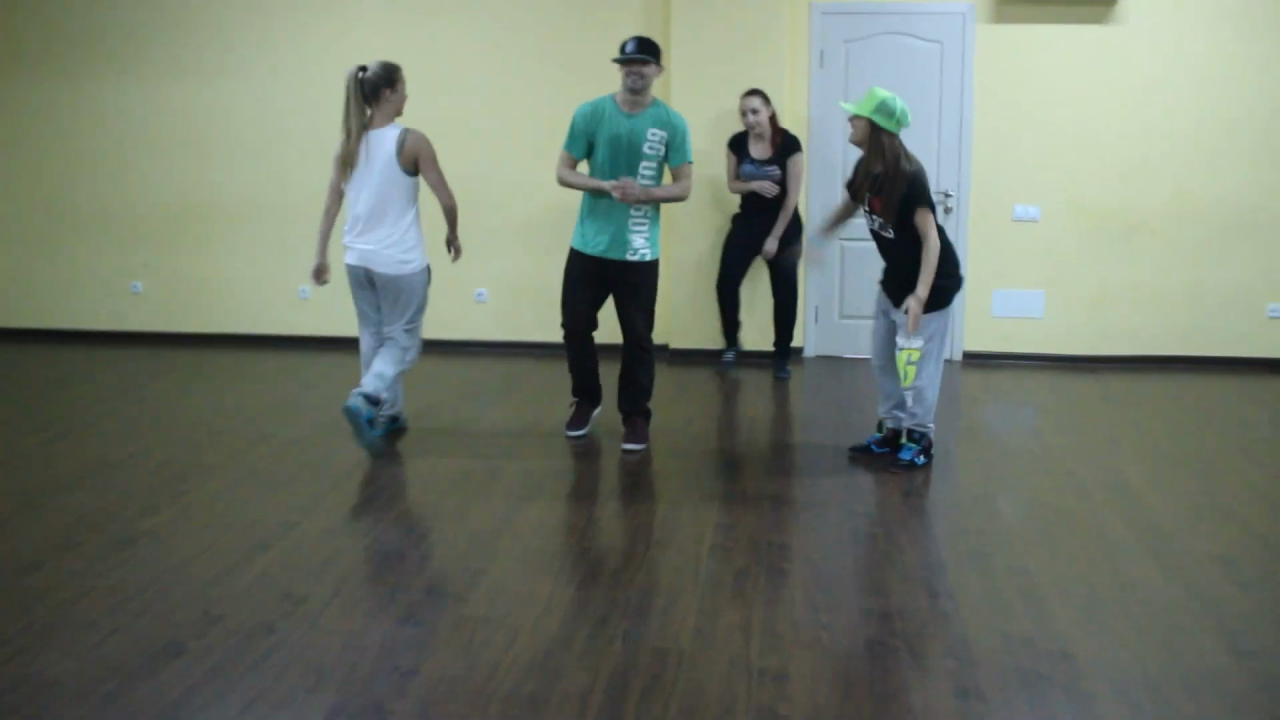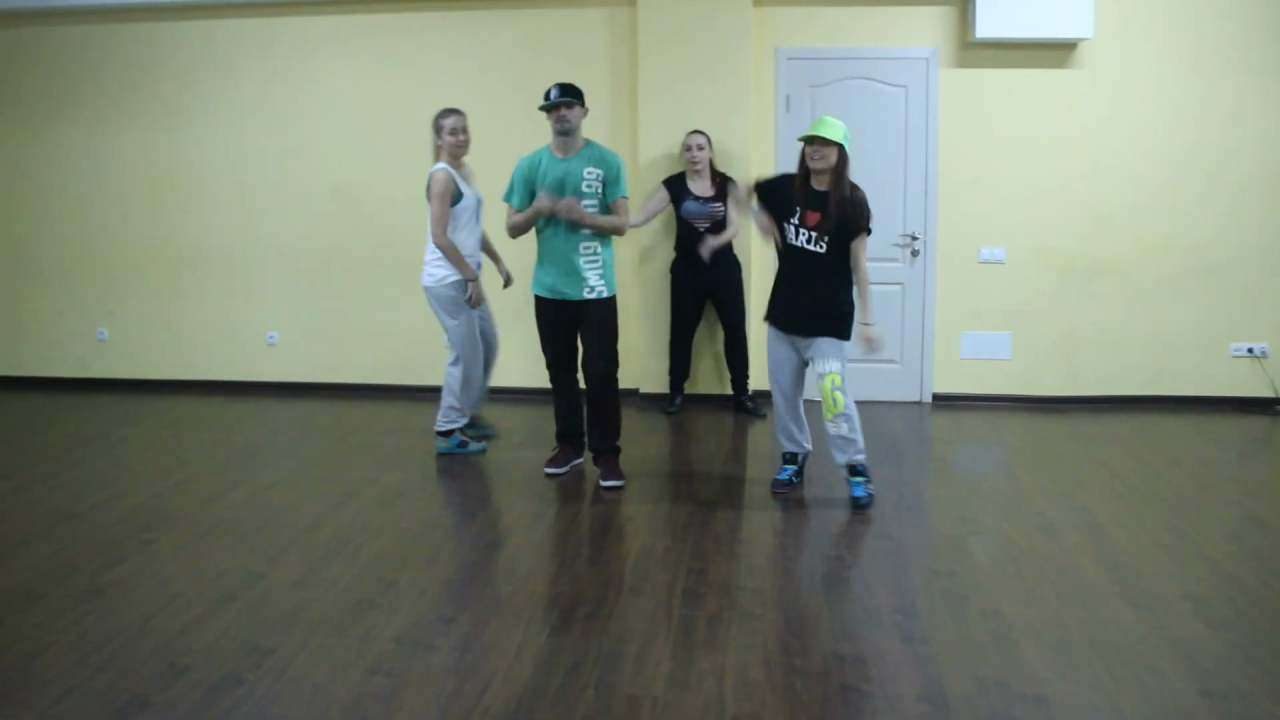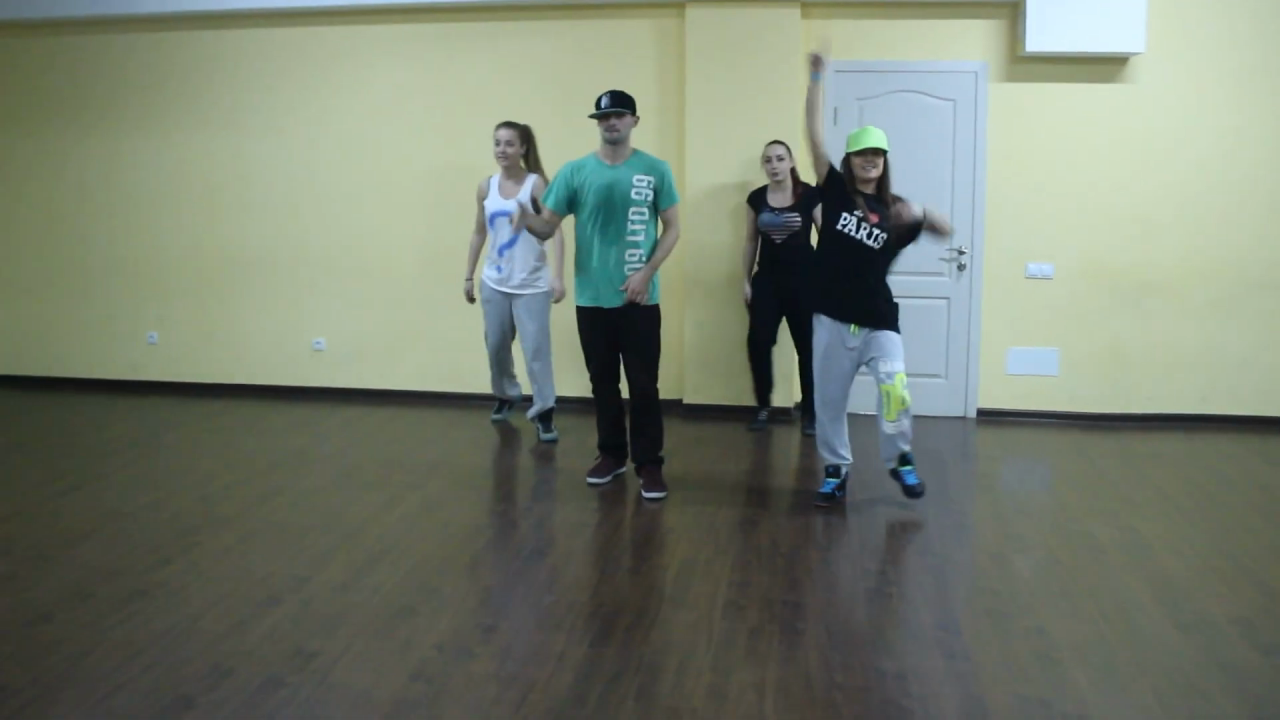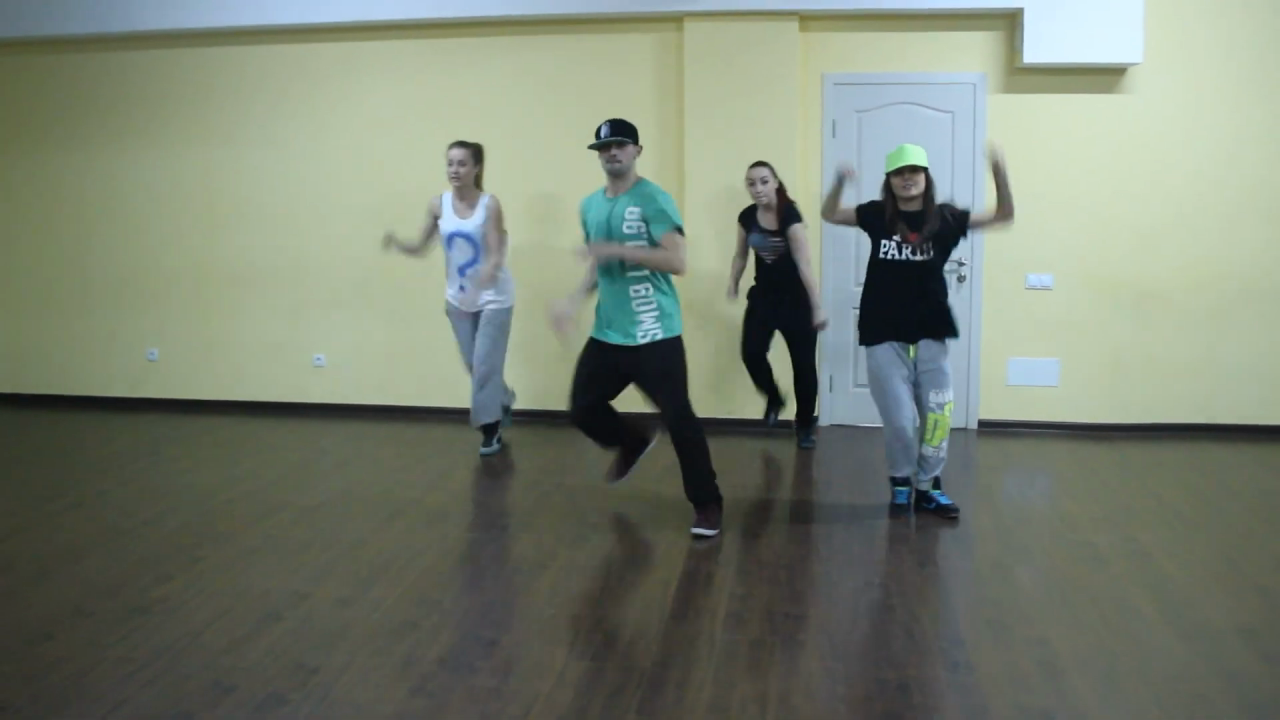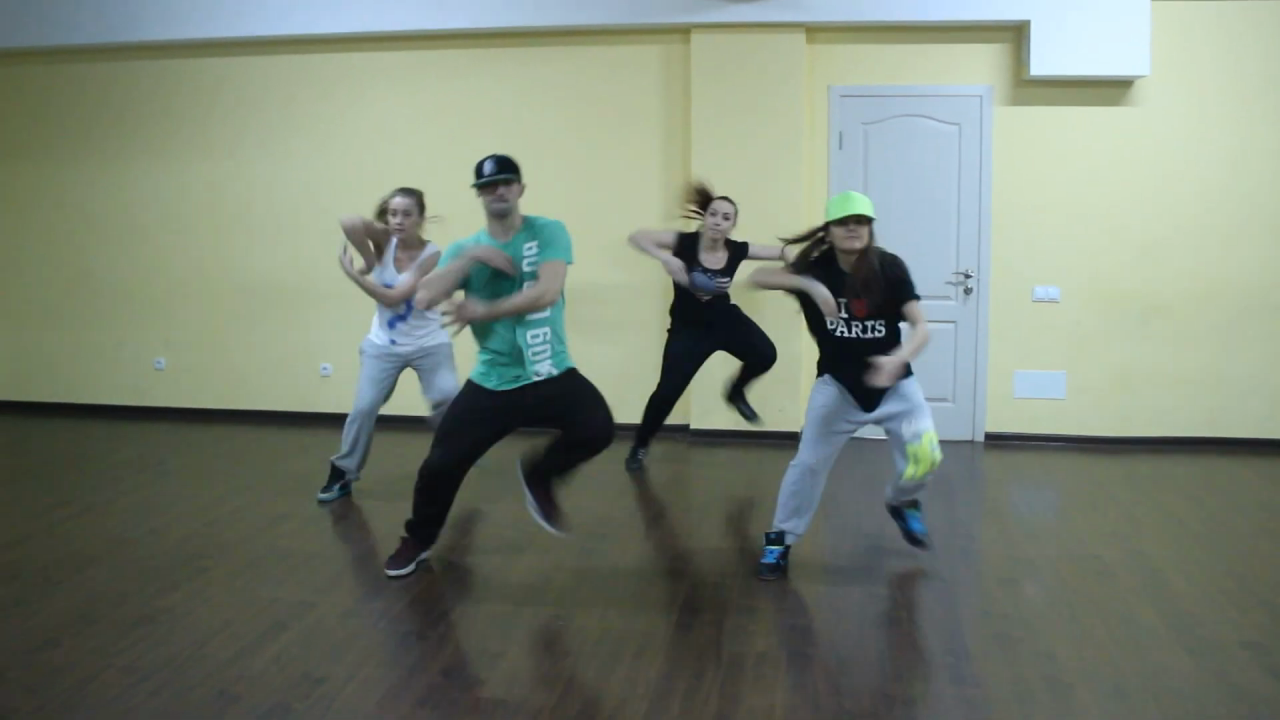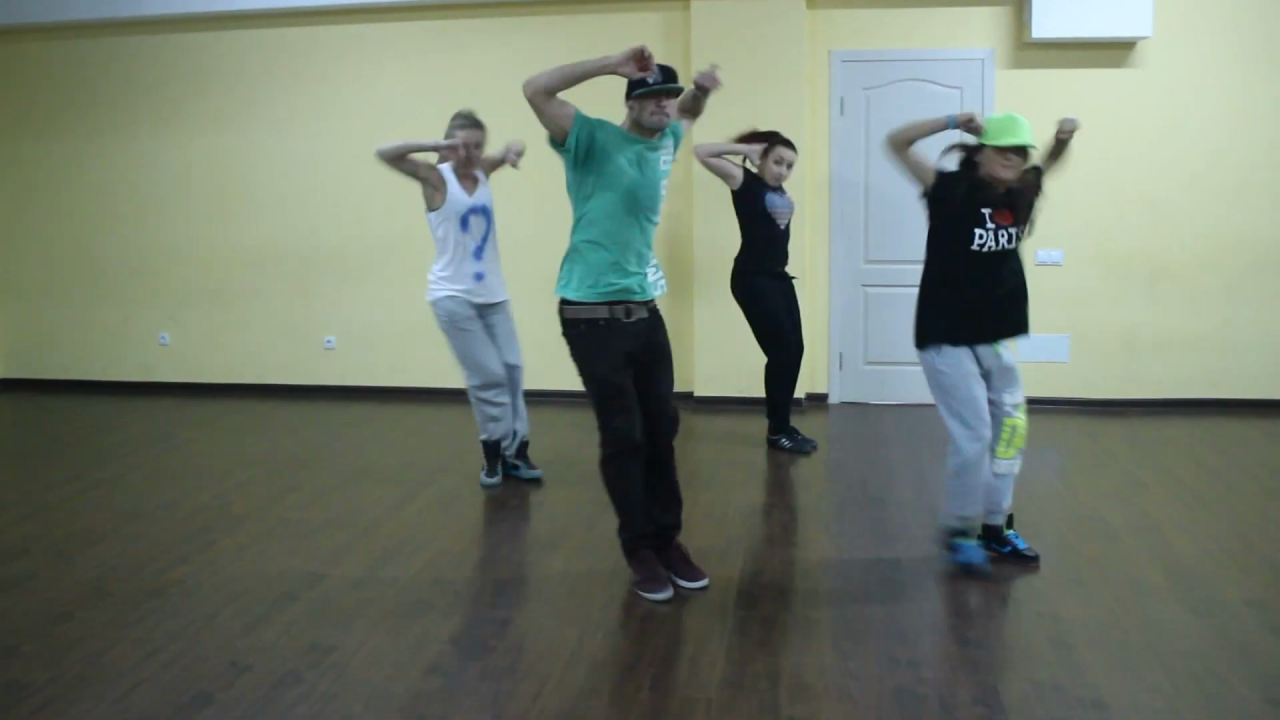
dt=0.7s
person 1, frame 1
left shoulder: (671, 123)
right shoulder: (589, 114)
left elbow: (683, 187)
right elbow: (564, 173)
left wrist: (644, 193)
right wrist: (606, 186)
left hip: (639, 252)
right hip: (588, 246)
left knee: (637, 337)
right knee: (575, 327)
left ankle: (635, 416)
right ankle: (586, 400)
person 1, frame 2
left shoulder: (607, 160)
right shoulder: (530, 164)
left elbow: (620, 225)
right elbow: (513, 229)
left wrist: (583, 215)
right wrist: (537, 209)
left hip: (596, 289)
right hip: (550, 288)
left knee: (601, 372)
right knee: (560, 371)
left ankle: (606, 453)
right ankle: (570, 444)
person 1, frame 3
left shoulder: (655, 170)
right shoulder: (574, 172)
left elbow: (672, 229)
right elbow: (547, 228)
left wrist: (647, 273)
right wrist: (527, 216)
left hip: (639, 297)
right hip: (591, 298)
left knee: (643, 384)
right knee: (602, 382)
left ankle: (649, 464)
right ankle: (611, 454)
person 1, frame 4
left shoulder: (653, 199)
right shoulder: (591, 204)
left elbow: (677, 262)
left wrist: (616, 251)
right wrist: (575, 297)
left hip: (657, 336)
right hip: (608, 334)
left knee: (681, 421)
right knee: (584, 411)
left ankle: (708, 504)
right ankle: (631, 442)
person 1, frame 5
left shoulder: (549, 232)
right shoulder: (464, 249)
left elbow: (549, 293)
right elbow: (425, 299)
left wrist: (483, 310)
right wrist: (469, 258)
left hip: (553, 375)
right hip: (492, 383)
left knee: (597, 428)
right knee: (441, 464)
left ankle: (539, 474)
right ankle: (417, 539)
person 1, frame 6
left shoulder: (664, 136)
right shoulder: (591, 137)
left elbow: (692, 110)
right elbow: (535, 89)
left wrist: (701, 88)
right wrist: (611, 61)
left hip: (641, 306)
right hip: (591, 309)
left knee: (661, 426)
right knee: (623, 432)
left ankle: (666, 541)
right ankle: (638, 550)
person 2, frame 1
left shoulder: (907, 175)
right shoulder: (868, 168)
left elbow: (931, 238)
right elbow: (849, 208)
left wrist: (921, 295)
right wrist: (817, 237)
left hip: (932, 279)
right hip: (897, 275)
left knee: (915, 359)
right knee: (884, 356)
left ankle: (920, 438)
right ankle: (892, 430)
person 2, frame 2
left shoulder: (851, 200)
right shoulder: (786, 187)
left elbow: (858, 265)
right elbow: (747, 195)
left wrist: (866, 318)
right wrist: (765, 222)
left hip: (827, 315)
right hip: (785, 309)
left knee: (831, 387)
right knee: (785, 390)
left ankle: (856, 470)
right ankle: (794, 455)
person 2, frame 3
left shoulder: (895, 209)
right shoulder: (835, 189)
left elbow: (945, 230)
right elbow: (813, 132)
left wrist: (922, 216)
right wrist: (816, 78)
left hip: (878, 319)
right hip: (833, 316)
left knee: (896, 391)
right knee: (830, 401)
left ankle: (901, 459)
right ankle: (835, 470)
person 2, frame 4
left shoulder: (944, 218)
right shoulder: (878, 214)
left elbow: (1003, 215)
right elbow: (829, 213)
left wrist: (999, 174)
right wrist: (838, 184)
left hip: (931, 336)
right hip: (884, 337)
left knee: (937, 415)
right knee: (899, 420)
left ankle: (928, 488)
right ankle: (901, 479)
person 2, frame 5
left shoulder: (890, 269)
right shoulder: (815, 268)
left elbow: (920, 328)
right elbow: (759, 277)
left wrist: (895, 359)
right wrist: (809, 285)
left hip: (892, 381)
right hip: (838, 383)
left knee: (925, 456)
right knee: (810, 462)
left ankle: (902, 503)
right ankle: (779, 539)
person 2, frame 6
left shoulder: (1015, 194)
right shoulder: (949, 189)
left elbow: (1052, 159)
right elbow: (896, 142)
left wrist: (1063, 138)
right wrist: (957, 122)
left hip: (991, 338)
right hip: (947, 339)
left knee: (1010, 427)
right knee: (971, 437)
left ankle: (997, 528)
right ankle: (960, 532)
person 3, frame 1
left shoulder: (349, 144)
right shoulder: (412, 141)
left elbow: (332, 203)
right elbow: (445, 199)
left wrist: (321, 254)
right wrist: (452, 233)
left hip: (358, 258)
right hip: (402, 261)
left knee: (373, 337)
right knee: (401, 340)
left ankle: (384, 411)
right ankle: (366, 399)
person 3, frame 2
left shoulder: (466, 174)
right shoulder: (441, 177)
right elbow: (439, 236)
left wrist: (499, 262)
right wrist: (470, 275)
left hip: (465, 278)
right hip: (449, 281)
left knee: (485, 345)
right knee: (467, 354)
left ankle: (468, 415)
right ankle: (450, 431)
person 3, frame 3
left shoulder: (536, 185)
right shoulder: (486, 187)
left elbow: (554, 232)
right elbow: (479, 233)
left wrist: (557, 276)
right wrist: (469, 276)
left hip: (531, 283)
right hip: (494, 282)
left knee: (536, 350)
right knee: (496, 345)
left ankle: (543, 412)
right ankle: (506, 395)
person 3, frame 4
left shoulder: (490, 205)
right shoulder: (440, 204)
left elbow: (496, 258)
right elbow: (421, 250)
left wrist: (475, 295)
right wrist: (398, 244)
left hip: (494, 299)
right hip: (458, 298)
left knee: (484, 364)
right knee: (475, 363)
left ankle: (492, 426)
right ankle: (502, 399)
person 3, frame 5
left shoulder: (431, 255)
right shoulder: (381, 238)
left elbow: (393, 297)
right elbow: (349, 225)
left wrist: (355, 275)
right wrist: (369, 259)
left hip: (428, 344)
right hip: (382, 345)
left knee: (448, 397)
right knee: (364, 410)
right ankle: (342, 474)
person 3, frame 6
left shoulder: (480, 171)
right shoulder: (436, 178)
left elbow: (509, 155)
right elbow: (385, 154)
left wrist: (513, 151)
right wrist: (436, 146)
left hip: (492, 294)
right hip: (452, 297)
left knee: (511, 369)
right knee: (489, 373)
left ankle: (514, 450)
right ankle: (493, 449)
person 4, frame 1
left shoulder: (789, 143)
right shoulder: (737, 143)
left elbow: (792, 195)
right elbow: (732, 184)
left wrist: (775, 237)
right wrist: (754, 185)
left hip: (783, 224)
right hip: (747, 220)
left knee: (784, 291)
right knee: (726, 281)
left ankle: (781, 355)
right ankle: (731, 345)
person 4, frame 2
left shoulder: (727, 184)
right shoulder: (673, 184)
left elbow: (733, 226)
right elbow: (643, 216)
left wrist: (715, 241)
left hip: (723, 266)
right hip: (687, 268)
left knee: (735, 329)
right knee: (681, 331)
left ankle: (742, 394)
right ankle: (676, 393)
person 4, frame 3
left shoulder: (810, 196)
right shoulder: (756, 198)
right wrist: (746, 280)
left hip: (803, 279)
right hip: (767, 280)
left knee: (807, 347)
right knee: (758, 341)
left ankle: (809, 412)
right ankle: (763, 406)
person 4, frame 4
left shoulder: (790, 214)
right shoulder: (747, 215)
left elbow: (803, 260)
left wrist: (817, 307)
right wrist: (733, 283)
left hip: (796, 296)
right hip: (763, 294)
left knee: (803, 362)
right knee: (751, 353)
left ankle: (805, 425)
right ankle: (774, 400)
person 4, frame 5
left shoulder: (738, 250)
right shoulder: (684, 242)
left elbow: (783, 253)
right elbow: (636, 237)
right wrist: (666, 259)
left hip: (726, 319)
right hip: (687, 327)
left knee: (766, 354)
right knee: (668, 390)
left ankle: (736, 391)
right ankle: (640, 445)
person 4, frame 6
left shoulder: (775, 183)
right shoulder: (745, 181)
left elbow: (785, 162)
right elbow: (702, 152)
left wrist: (776, 157)
right wrist: (745, 147)
left hip: (776, 277)
right hip: (750, 278)
left knee: (793, 350)
right knee: (781, 351)
left ankle: (783, 426)
right ankle: (777, 431)
